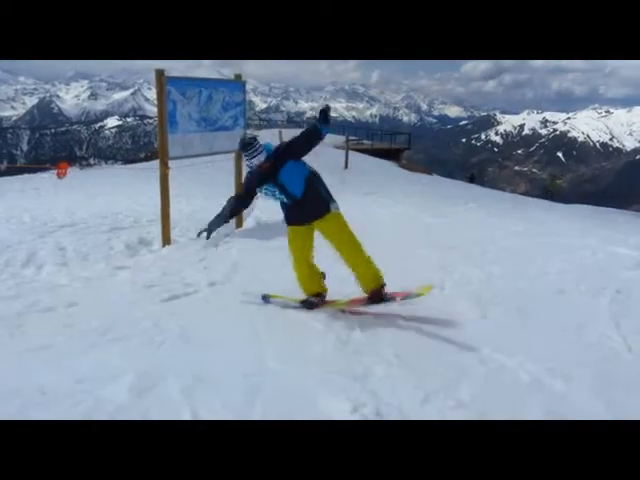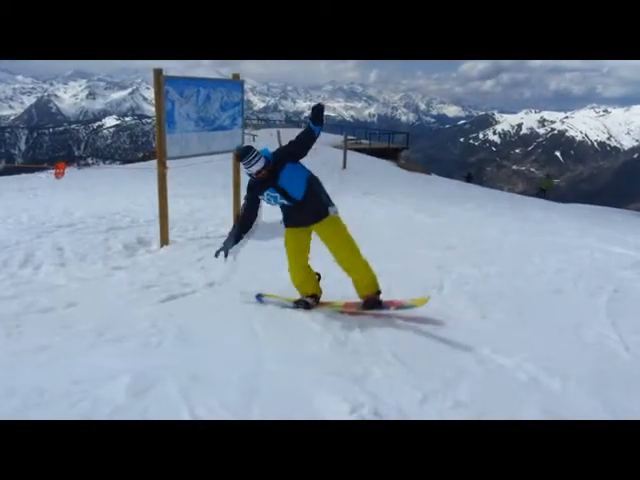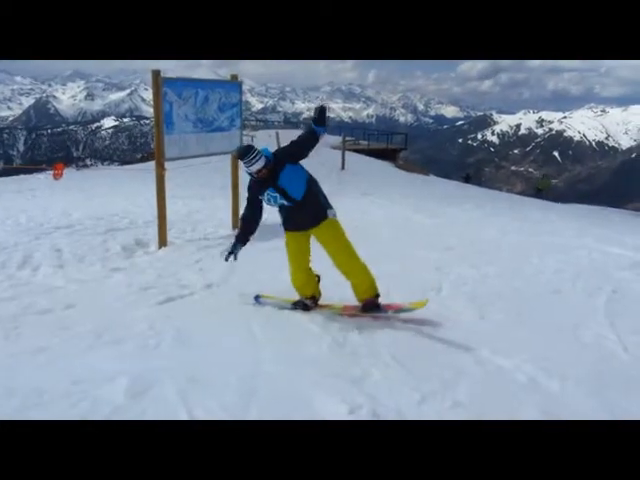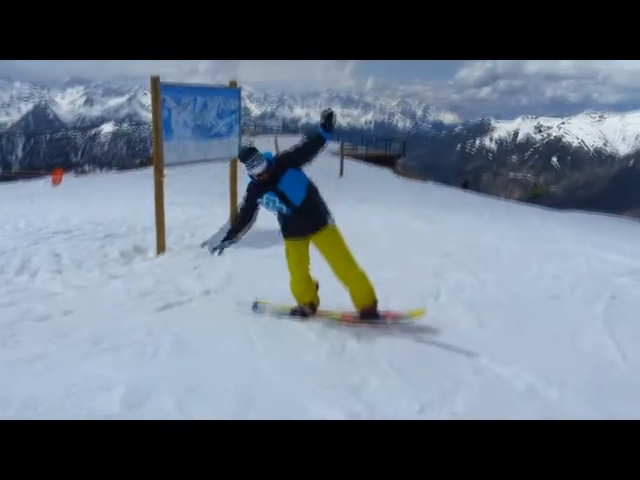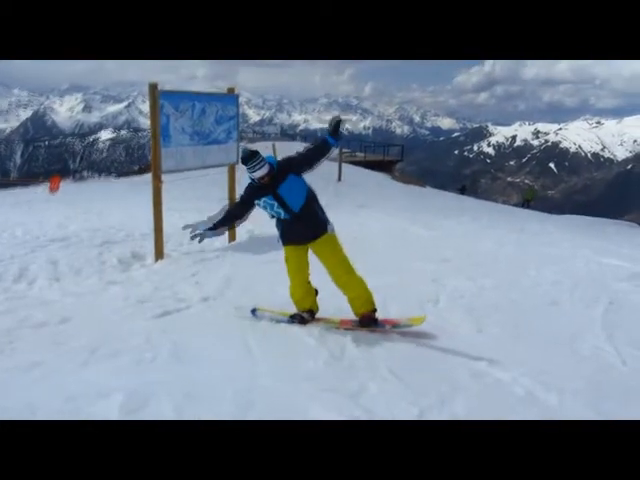
dt=0.2s
person 1, frame 1
left shoulder: (286, 153)
right shoulder: (254, 179)
left elbow: (308, 139)
right elbow: (238, 202)
left wrist: (321, 124)
right wrist: (217, 222)
left hip: (321, 206)
right hip: (296, 217)
left knee: (349, 248)
right knee: (300, 260)
left ankle: (375, 288)
right ankle: (315, 292)
person 1, frame 2
left shoulder: (284, 157)
right shoulder: (255, 186)
left elbow: (303, 142)
right elbow: (247, 215)
left wrist: (315, 124)
right wrist: (231, 240)
left hip: (319, 210)
right hip: (294, 221)
left knee: (346, 253)
right knee: (296, 263)
left ankle: (370, 293)
right ankle: (310, 294)
person 1, frame 3
left shoulder: (283, 158)
right shoulder: (255, 187)
left elbow: (304, 143)
right elbow: (250, 217)
left wrist: (317, 126)
right wrist: (238, 242)
left hip: (318, 213)
right hip: (293, 224)
left knee: (344, 257)
right knee: (297, 266)
left ankle: (368, 296)
right ankle: (309, 295)
person 1, frame 4
left shoulder: (286, 162)
right shoulder: (255, 190)
left elbow: (309, 148)
right elbow: (245, 216)
left wrist: (324, 130)
right wrist: (228, 238)
left hip: (317, 220)
right hip: (292, 230)
left knee: (343, 264)
right knee: (298, 272)
left ankle: (366, 304)
right ankle: (307, 303)
person 1, frame 5
left shoulder: (287, 168)
right shoulder: (253, 192)
left elbow: (312, 155)
right elbow: (236, 212)
left wrist: (331, 137)
right wrist: (211, 229)
left hip: (316, 227)
right hip: (291, 236)
left knee: (342, 271)
right knee: (298, 279)
left ankle: (365, 311)
right ankle: (306, 309)
